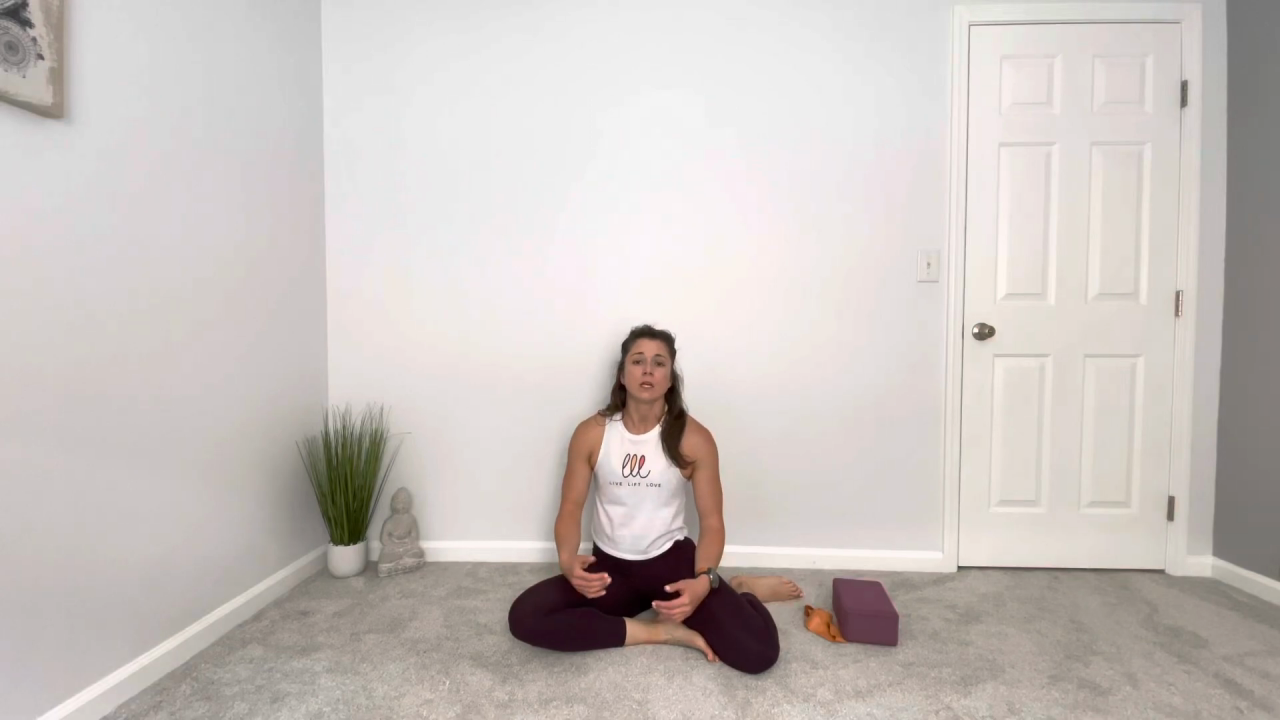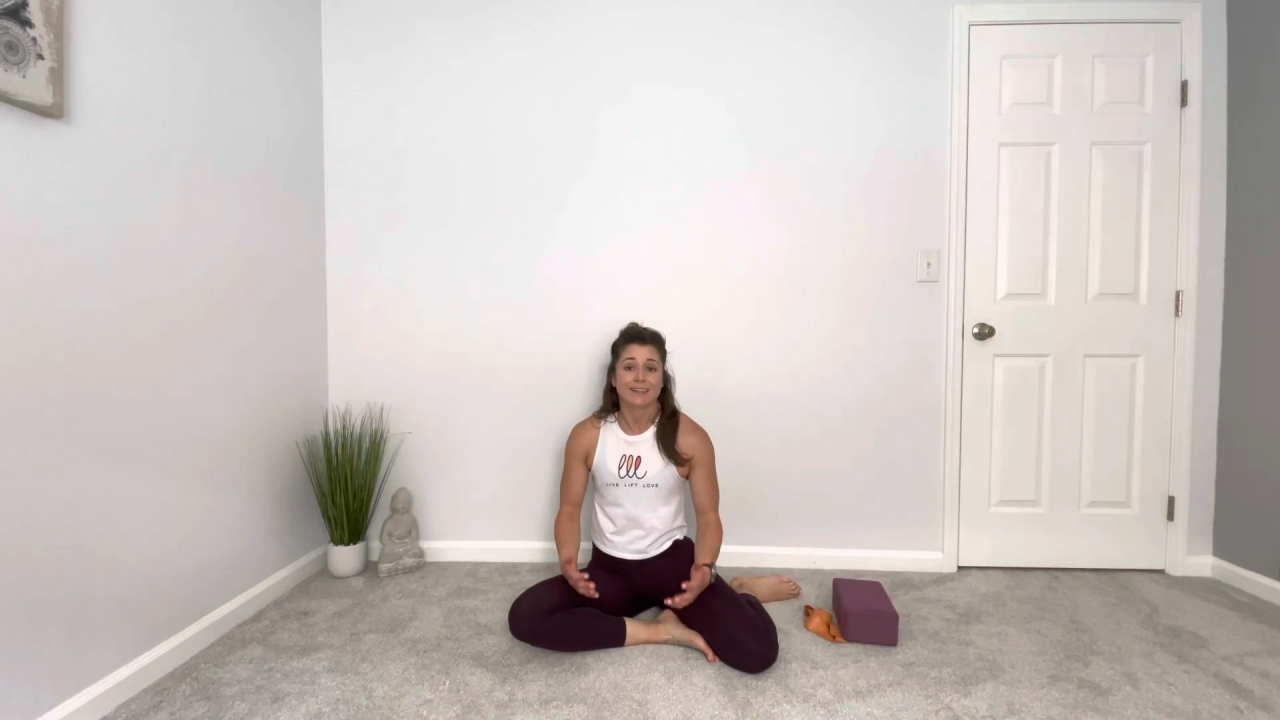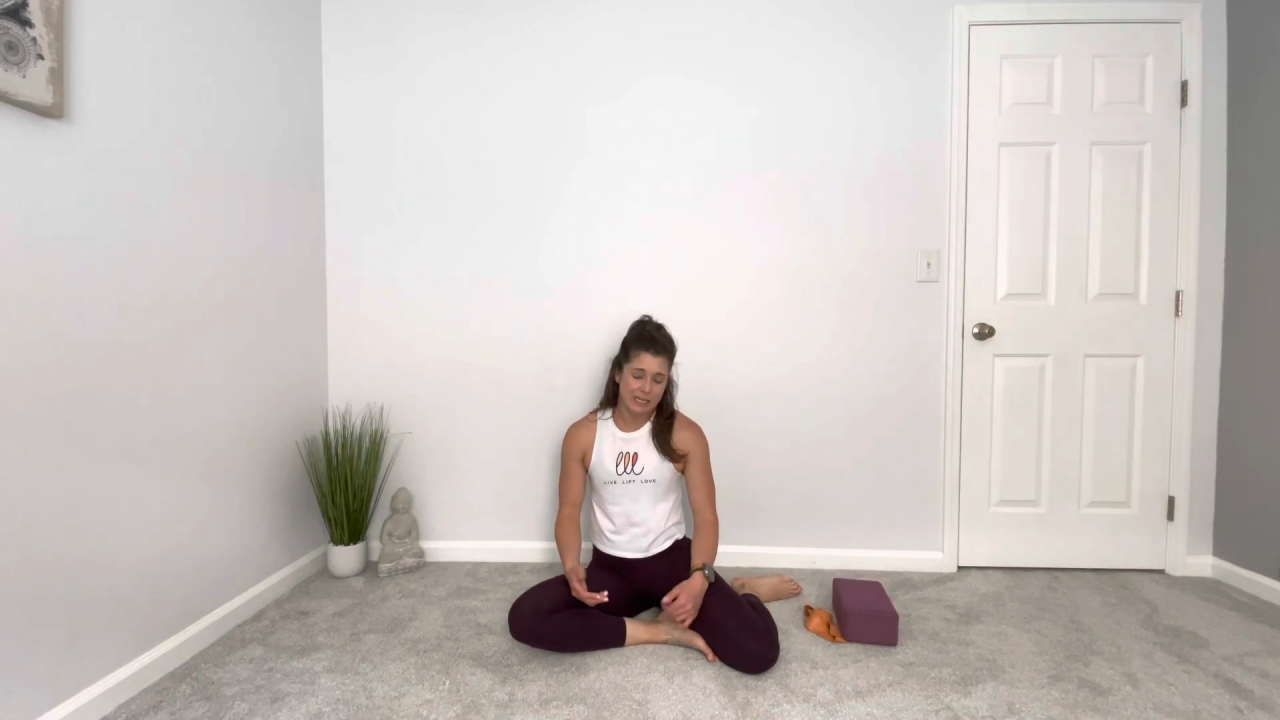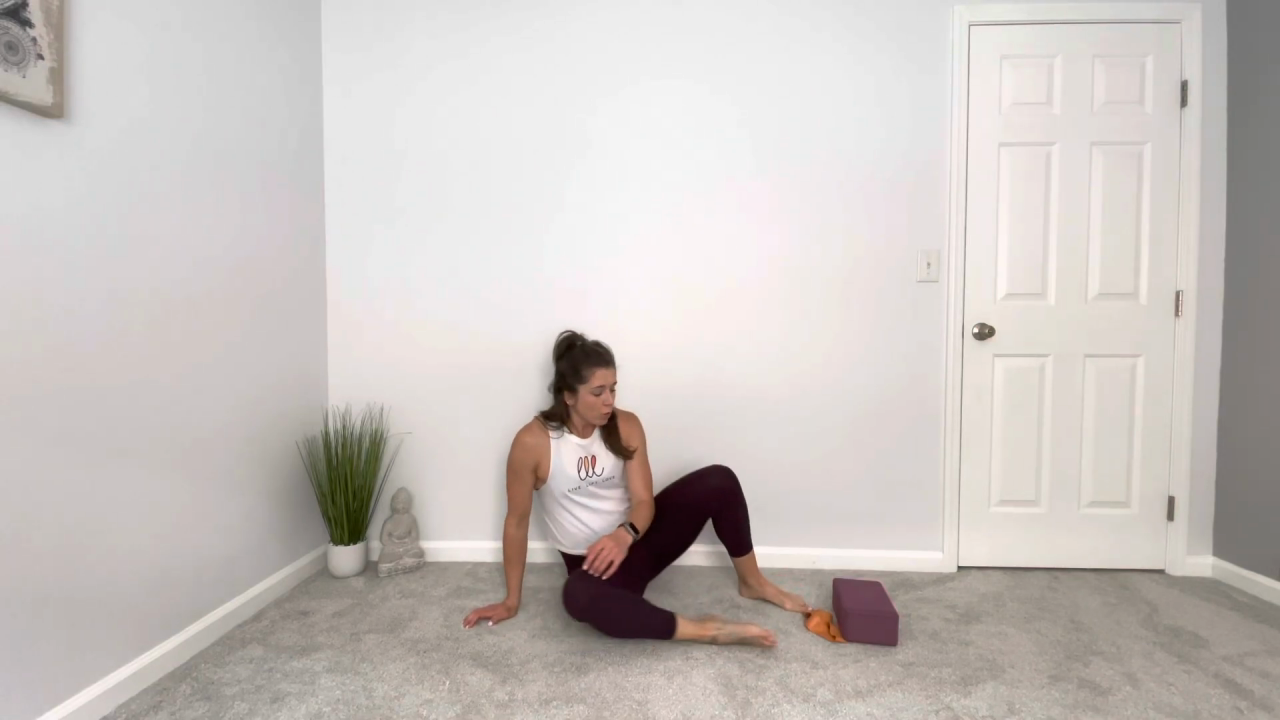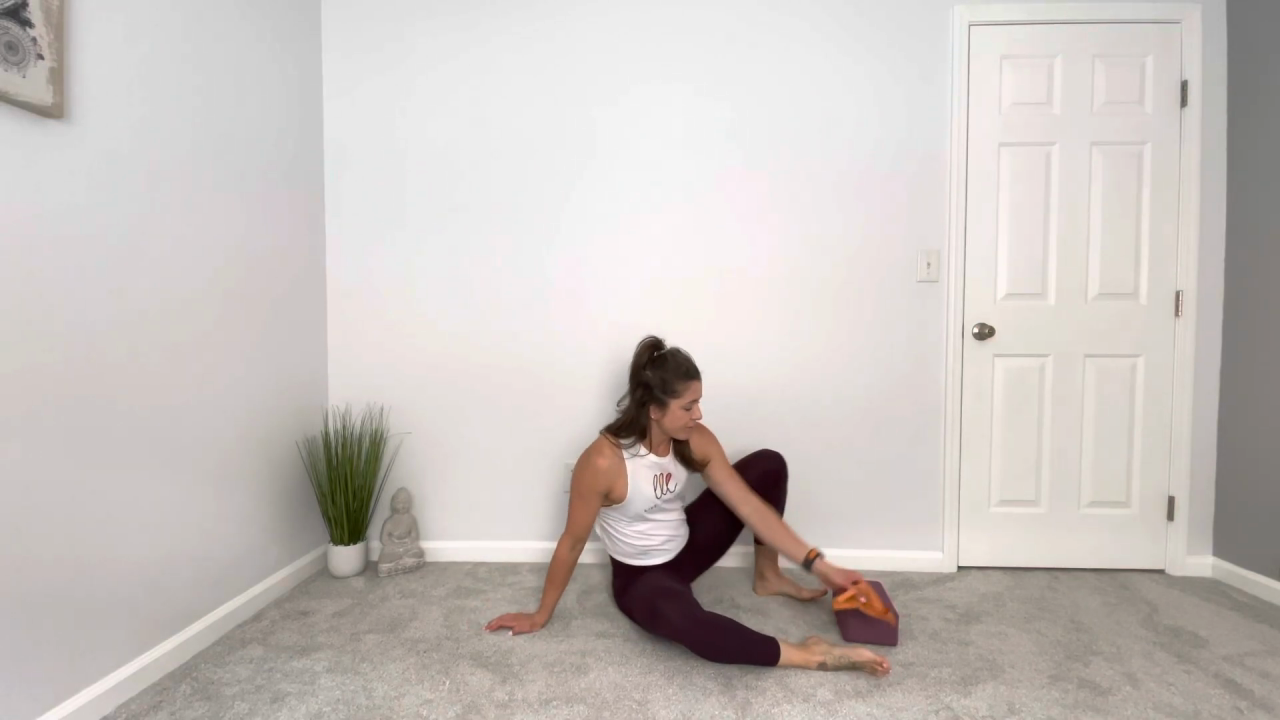
dt=1s
person 1, frame 1
left shoulder: (694, 439)
right shoulder: (591, 433)
left elbow: (712, 521)
right elbow: (570, 509)
left wrist: (704, 581)
right wrist: (568, 561)
left hip: (672, 561)
right hip: (611, 567)
left knee: (759, 652)
right knee: (525, 617)
left ankle: (736, 591)
right ankle: (662, 631)
person 1, frame 2
left shoulder: (690, 438)
right shoulder: (586, 435)
left elbow: (708, 516)
right elbow: (569, 508)
left wrist: (704, 570)
right wrist: (568, 560)
left hip: (671, 560)
right hip: (610, 567)
left knee: (758, 651)
right knee: (525, 617)
left ankle: (739, 592)
right ankle: (665, 631)
person 1, frame 3
left shoulder: (685, 435)
right shoulder: (583, 434)
left elbow: (705, 515)
right elbow: (569, 510)
left wrist: (701, 577)
right wrist: (571, 568)
left hip: (672, 560)
right hip: (610, 568)
left knee: (759, 653)
right knee: (524, 619)
left ankle: (741, 593)
right ankle: (663, 631)
person 1, frame 4
left shoulder: (626, 426)
right shoulder: (533, 442)
left elbow: (644, 502)
right elbow: (517, 522)
left wrist: (623, 535)
right wrist: (511, 601)
left hip: (635, 541)
right hip: (595, 562)
left knee: (719, 480)
right knee: (580, 595)
left ankle: (753, 583)
right ankle: (706, 630)
person 1, frame 5
left shoulder: (696, 440)
right shoulder: (603, 461)
left elbow: (751, 506)
right elbow: (572, 542)
left wrist: (816, 563)
right wrist: (540, 615)
left hip: (686, 546)
right hip: (640, 578)
left knee: (768, 465)
right knee: (679, 616)
left ankle: (767, 576)
right ankle: (807, 655)
